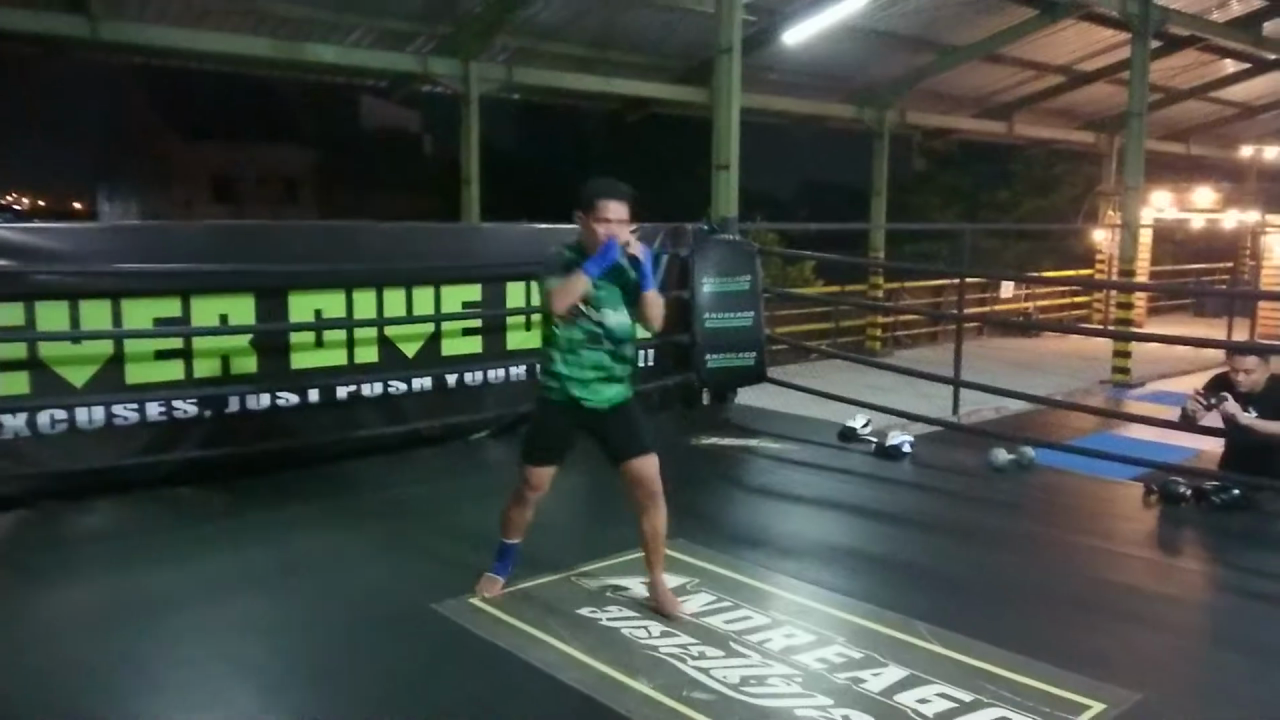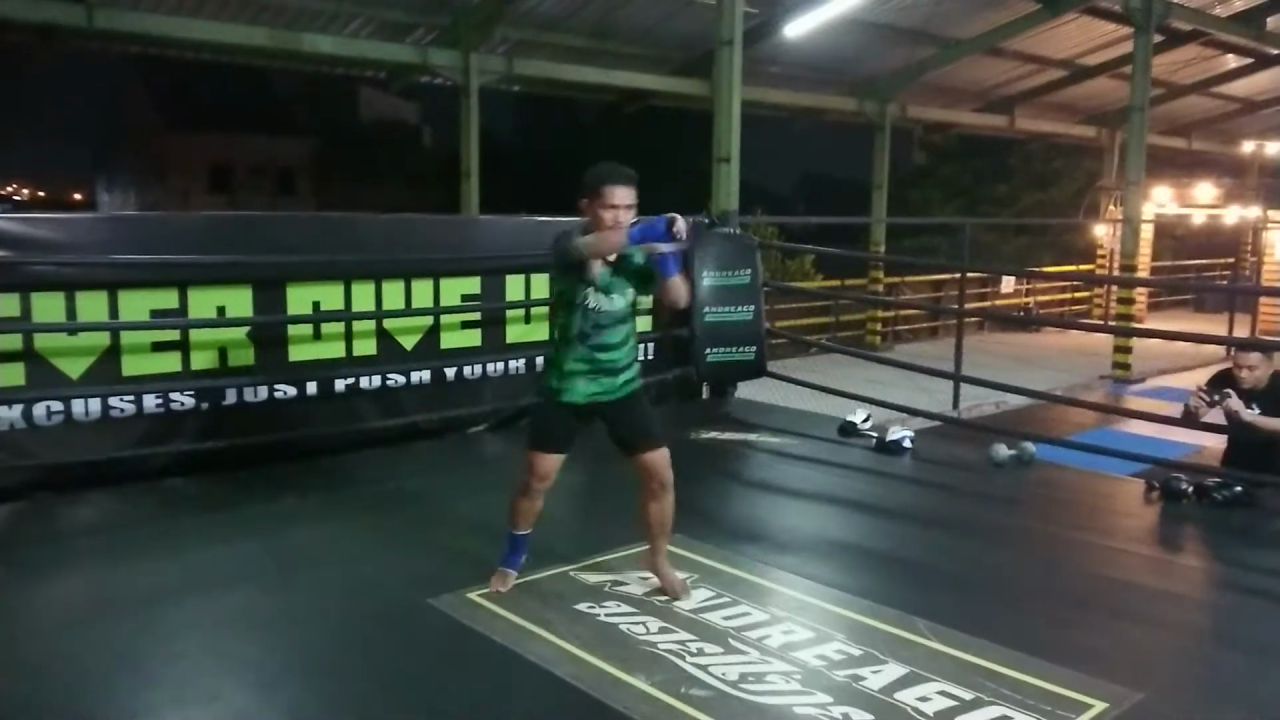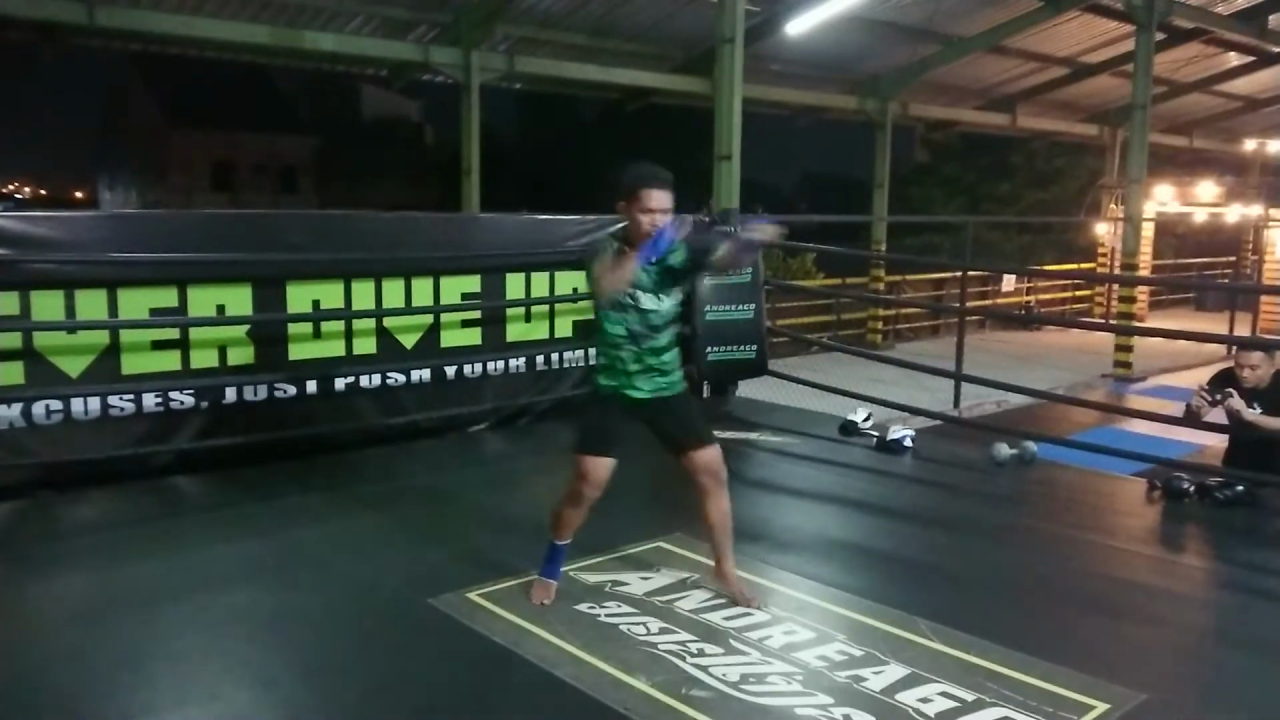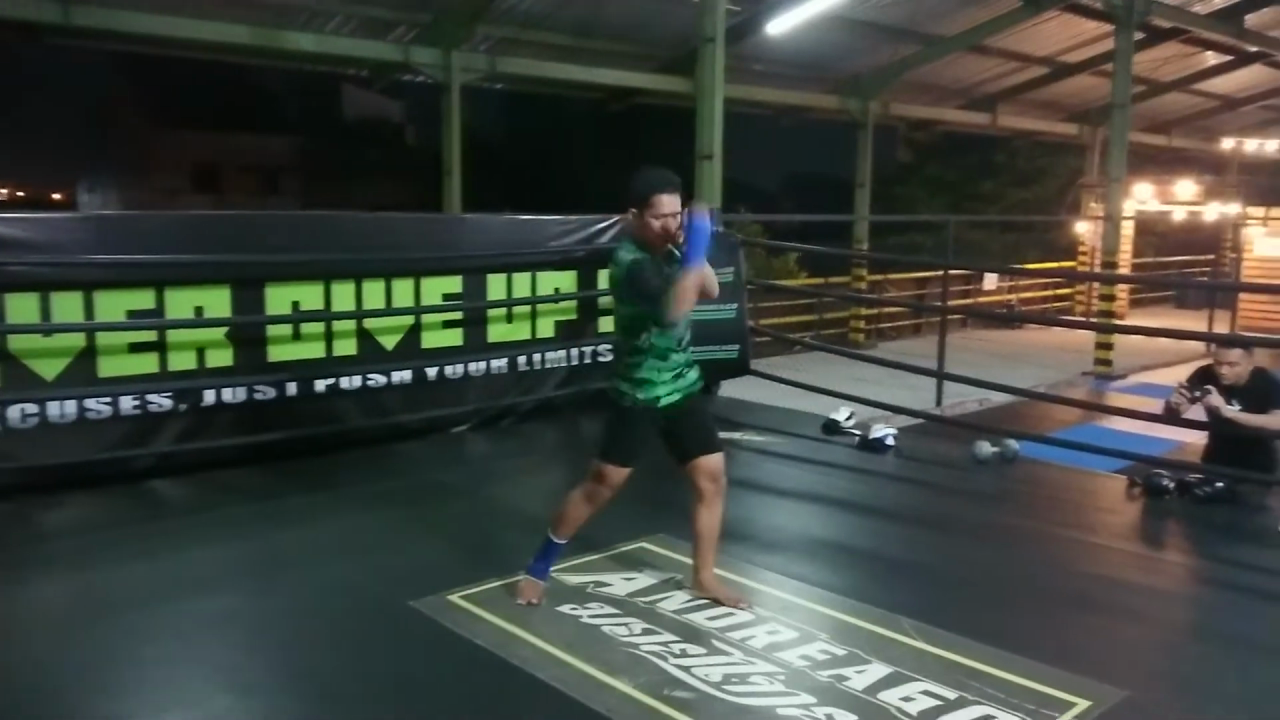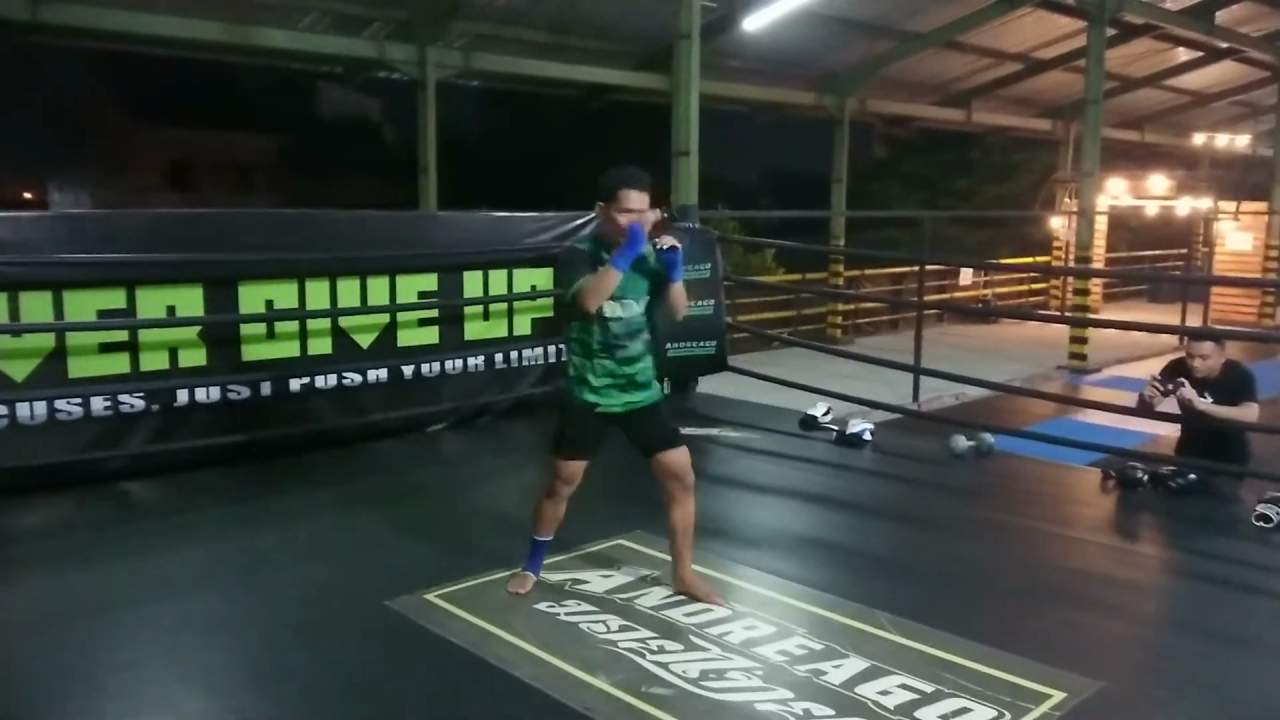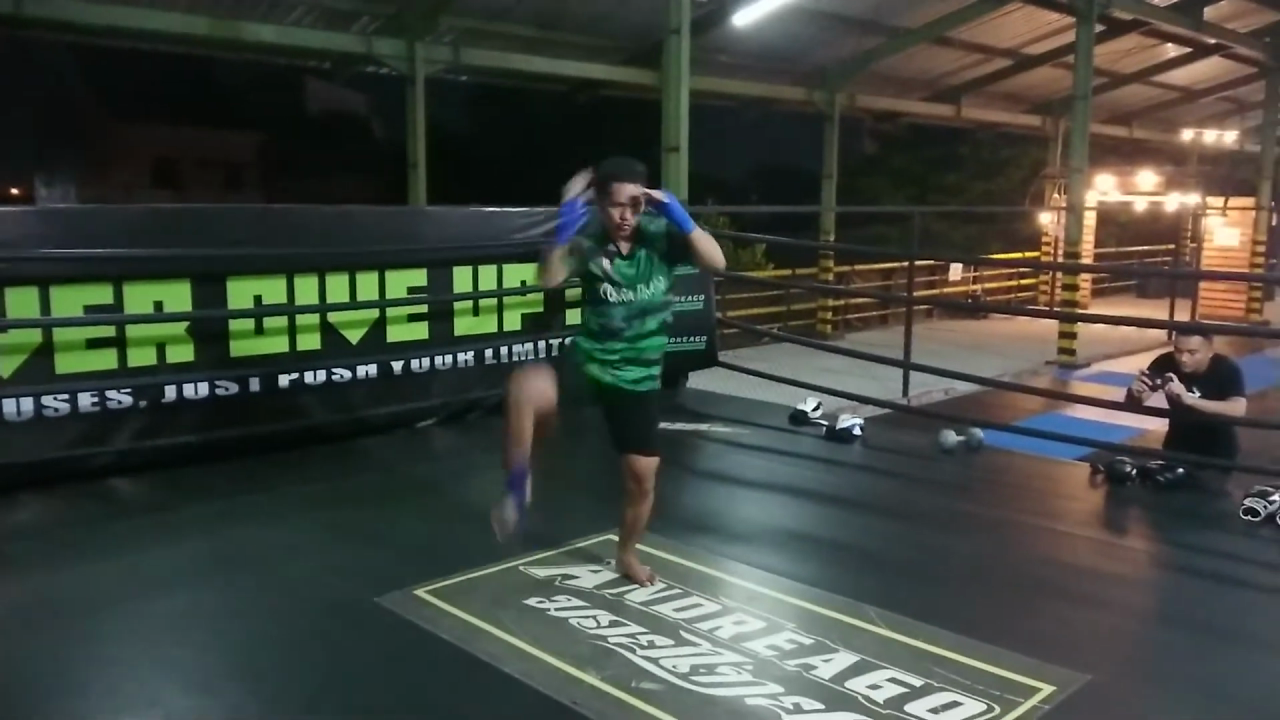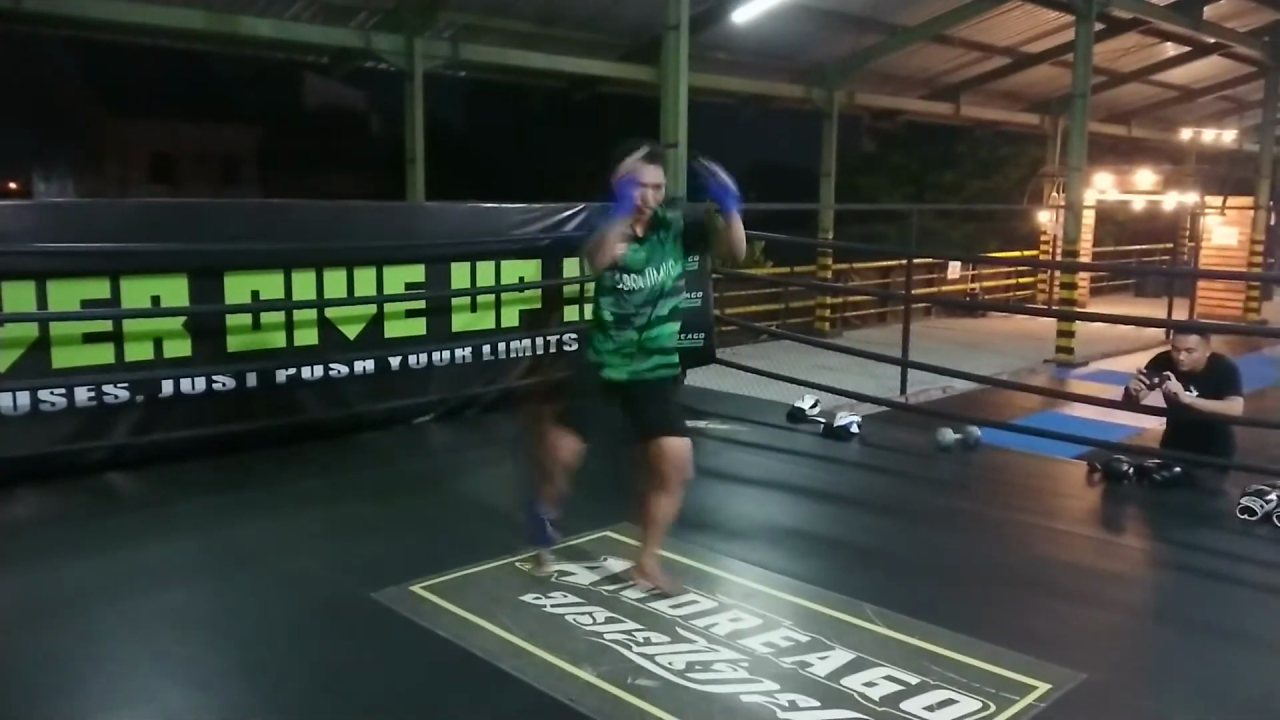
dt=0.3s
person 1, frame 1
left shoulder: (631, 265)
right shoulder: (562, 260)
left elbow: (654, 321)
right elbow: (556, 305)
left wrist: (645, 269)
right wrist: (599, 260)
left hip: (614, 398)
right hip: (561, 397)
left knee: (650, 485)
right knee: (530, 489)
left ankle: (657, 583)
right ankle: (502, 565)
person 1, frame 2
left shoulder: (640, 249)
right shoulder: (567, 245)
left elbow: (678, 301)
right elbow: (591, 250)
left wrist: (667, 256)
right wrist: (654, 229)
left hip: (620, 387)
right hip: (567, 387)
left knee: (660, 476)
right knee: (537, 478)
left ankle: (659, 560)
right ankle: (513, 557)
person 1, frame 3
left shoulder: (680, 251)
right shoulder: (606, 252)
left elbow: (722, 259)
right elbow: (603, 286)
right wrist: (649, 247)
left hip: (667, 386)
right hip: (616, 388)
left knee: (712, 473)
right knee: (587, 484)
left ankle: (725, 570)
right ankle: (550, 567)
person 1, frame 4
left shoulder: (670, 247)
right shoulder: (630, 264)
left elbow: (710, 291)
right elbow: (676, 311)
left wrist: (694, 246)
right wrist: (699, 242)
left hip: (684, 388)
right hip: (639, 397)
left knee: (712, 479)
right knee: (602, 485)
left ankle: (704, 577)
right ankle: (540, 565)
person 1, frame 5
left shoulder: (648, 256)
right shoulder: (578, 254)
left elbow: (677, 311)
right elbow: (588, 301)
left wrist: (672, 266)
right wrist: (624, 251)
left hip: (640, 392)
right hip: (588, 394)
left knee: (680, 476)
right knee: (562, 482)
left ankle: (684, 572)
right ankle: (533, 563)
person 1, frame 6
left shoulder: (660, 233)
right shoulder: (585, 239)
left elbow: (716, 262)
right elbow: (549, 278)
left wrist: (674, 211)
right wrist: (566, 224)
left hip: (638, 379)
right hip: (588, 365)
left knee: (642, 480)
right knee: (524, 389)
left ankle: (627, 554)
right ankle: (517, 485)
person 1, frame 7
left shoulder: (675, 225)
right shoulder: (609, 226)
left elbow: (735, 251)
right elbow: (599, 257)
left wrist: (729, 201)
right wrist: (618, 201)
left hip: (656, 371)
right hip: (602, 364)
left knee: (673, 466)
right knee: (558, 451)
left ankle: (646, 561)
right ankle: (543, 523)
